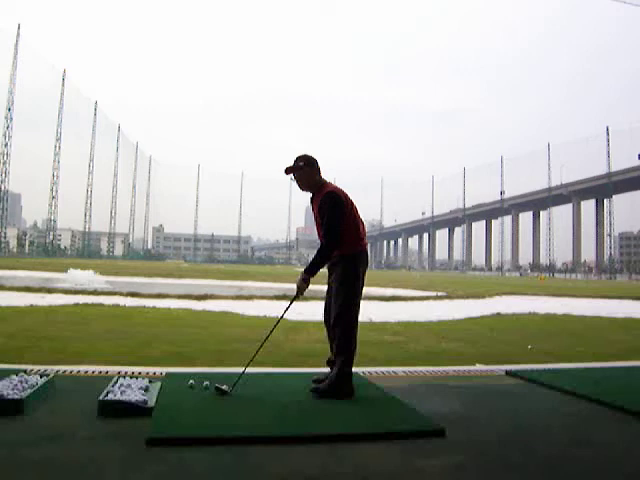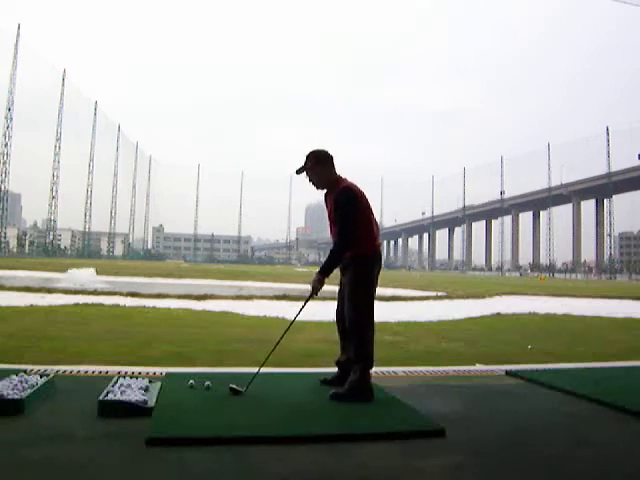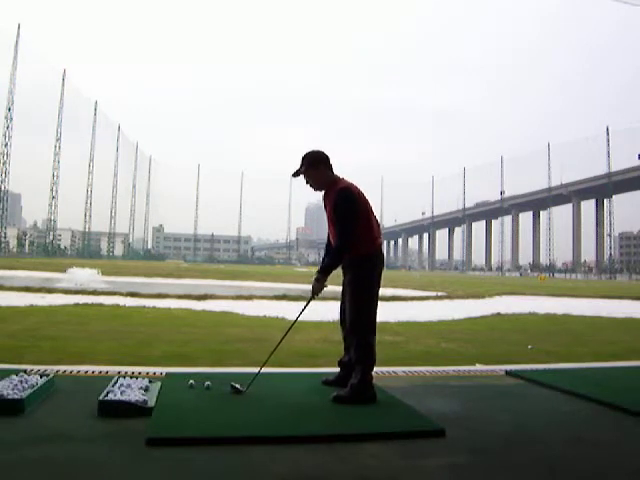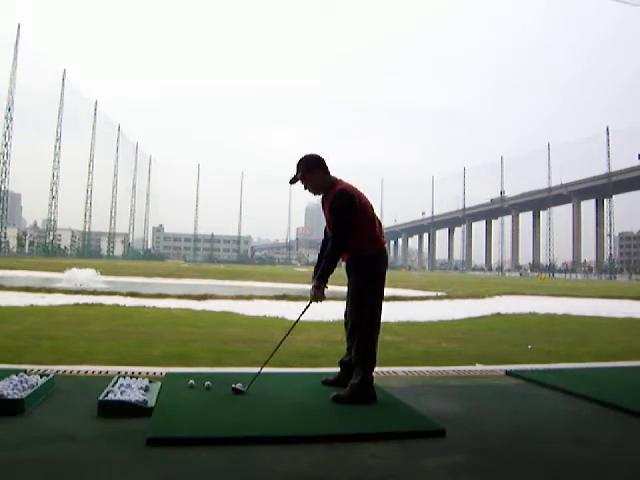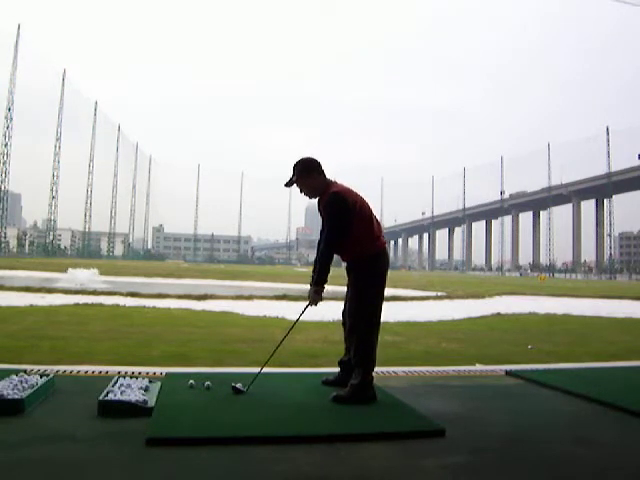
dt=1s
person 1, frame 1
left shoulder: (330, 197)
right shoulder: (319, 197)
left elbow: (330, 241)
left wrist: (308, 273)
right wrist: (312, 271)
left hip: (350, 259)
right hip: (340, 260)
left knee: (342, 318)
right knee: (332, 316)
left ankle: (342, 380)
right ankle: (337, 372)
person 1, frame 2
left shoulder: (346, 194)
right shoulder: (333, 194)
left elbow: (344, 240)
left wrist: (322, 273)
right wrist: (328, 271)
left hip: (363, 260)
right hip: (352, 261)
left knee: (358, 320)
right knee: (344, 318)
left ankle: (360, 383)
right ankle: (347, 372)
person 1, frame 3
left shoulder: (344, 195)
right shoulder: (332, 194)
left elbow: (344, 241)
right elbow: (335, 236)
left wrist: (323, 273)
right wrist: (323, 269)
left hip: (365, 261)
right hip: (355, 261)
left knee: (360, 321)
right knee: (348, 319)
left ankle: (363, 385)
right ankle: (349, 371)
person 1, frame 4
left shoulder: (341, 197)
right shoulder: (331, 196)
left elbow: (337, 243)
right elbow: (329, 239)
left wrist: (321, 280)
right wrist: (317, 274)
left hip: (369, 261)
right hip: (359, 261)
left knee: (363, 321)
right knee: (353, 319)
left ankle: (363, 385)
right ankle: (349, 372)
person 1, frame 5
left shoulder: (334, 199)
right shoulder: (330, 197)
left elbow: (329, 245)
right elbow: (325, 242)
left wrist: (317, 284)
right wrist: (315, 281)
left hip: (370, 261)
right hip: (362, 261)
left knee: (361, 322)
right knee: (352, 319)
left ankle: (362, 385)
right ankle: (349, 372)
